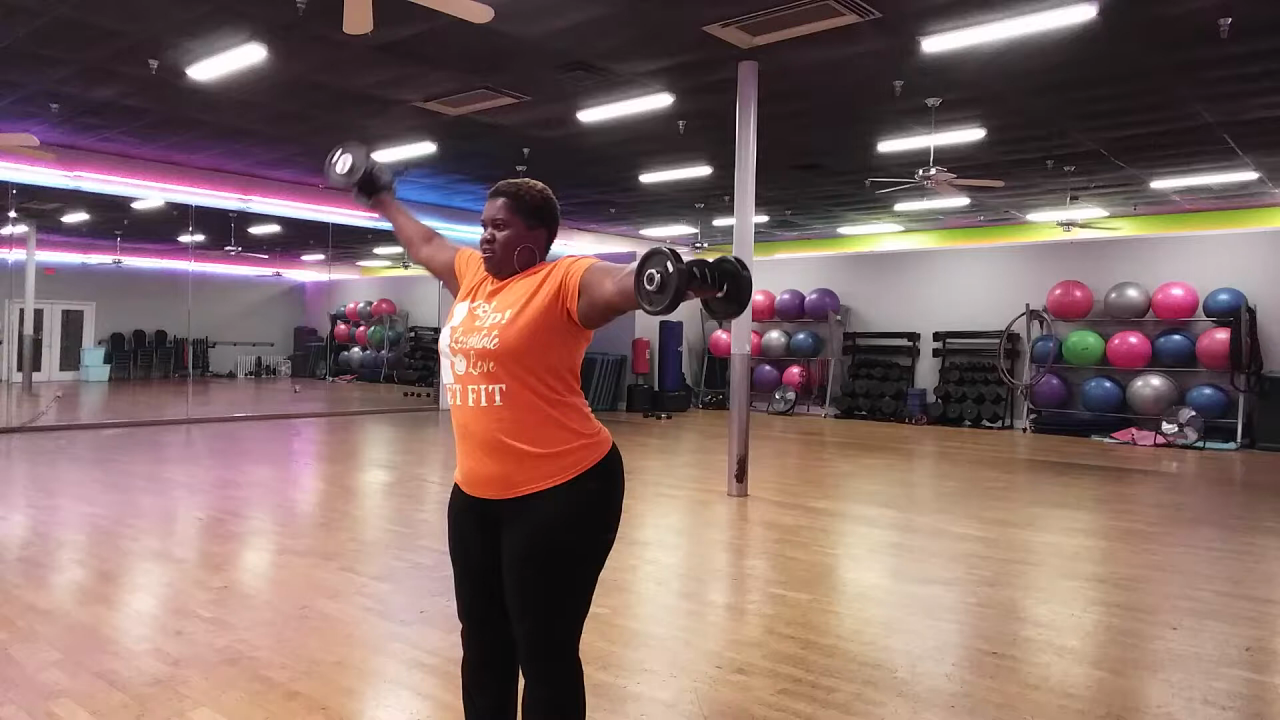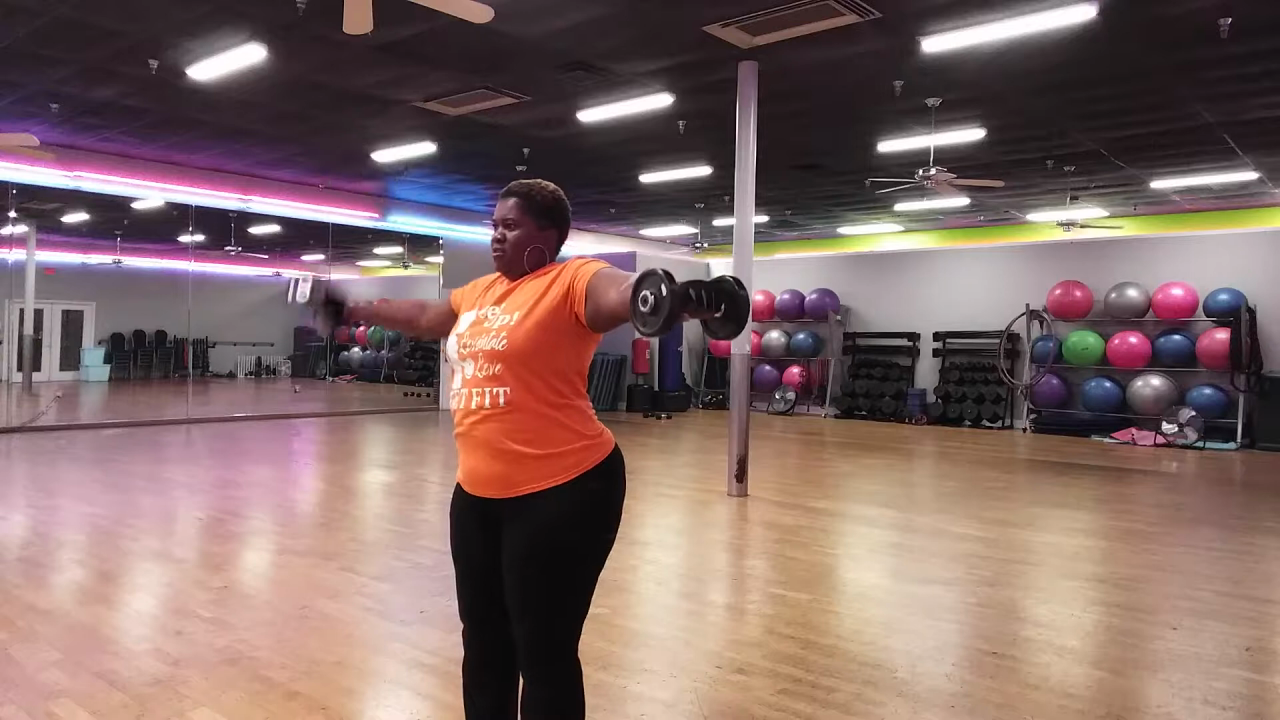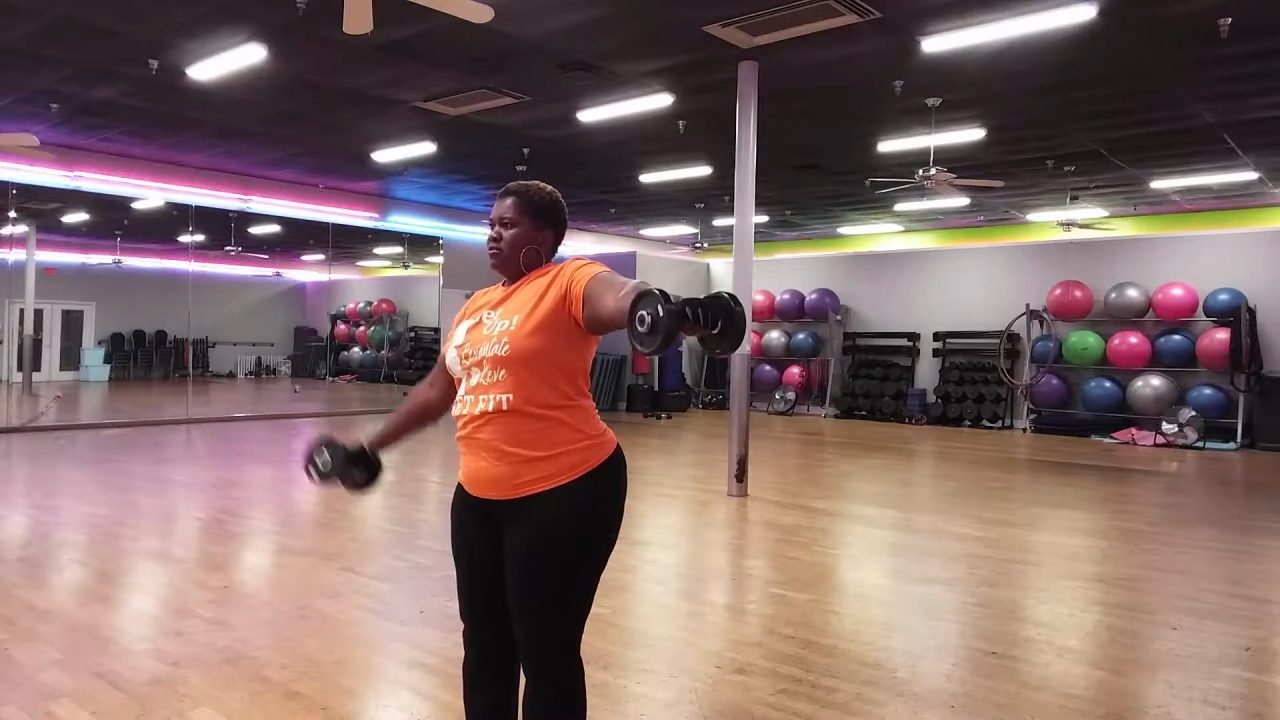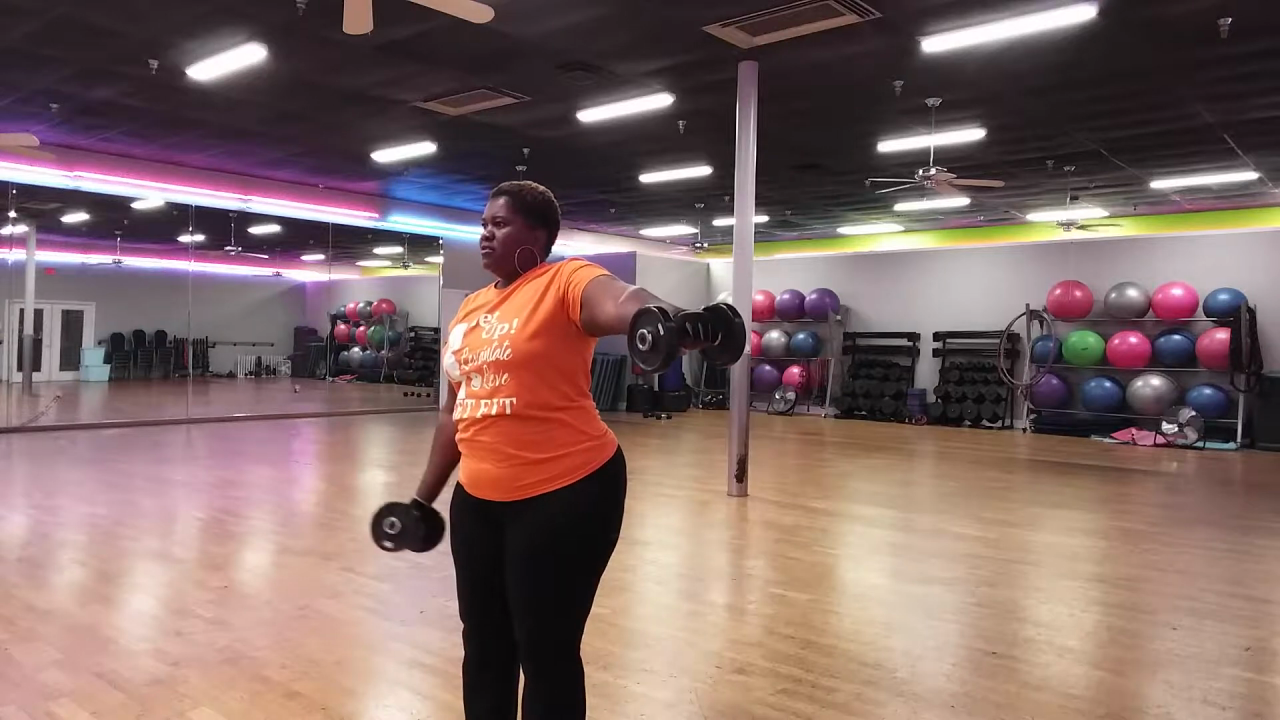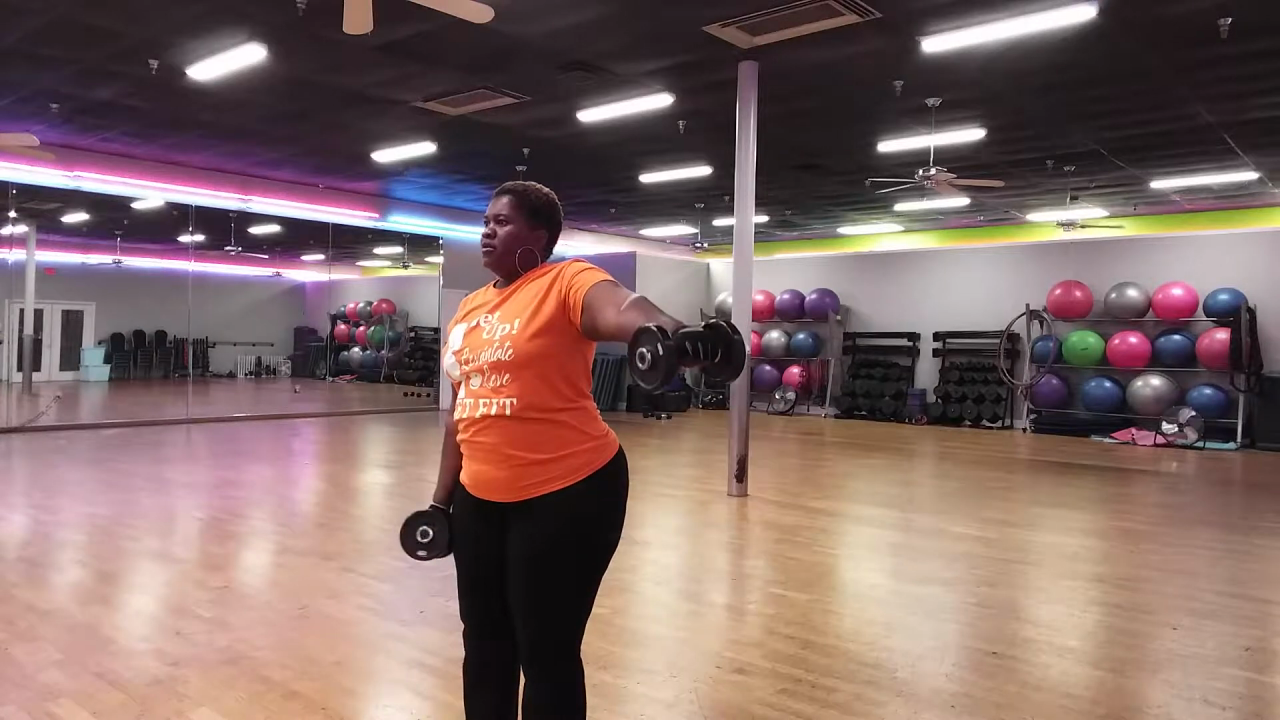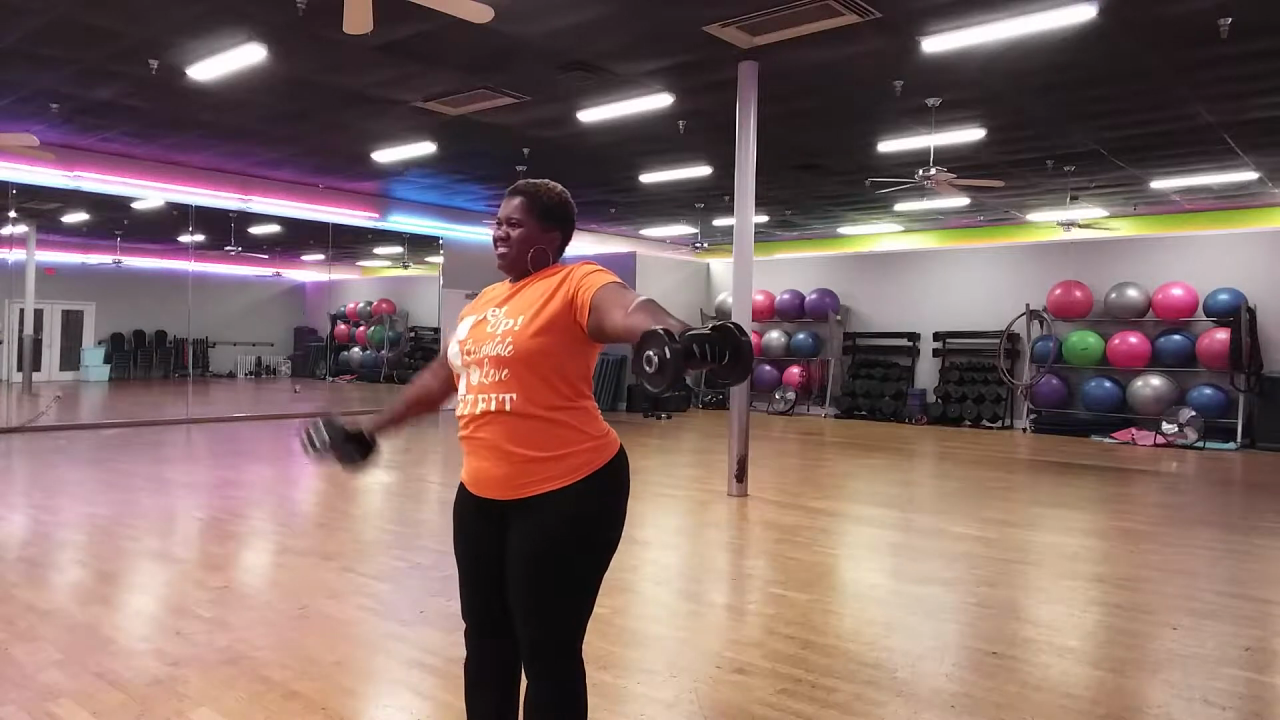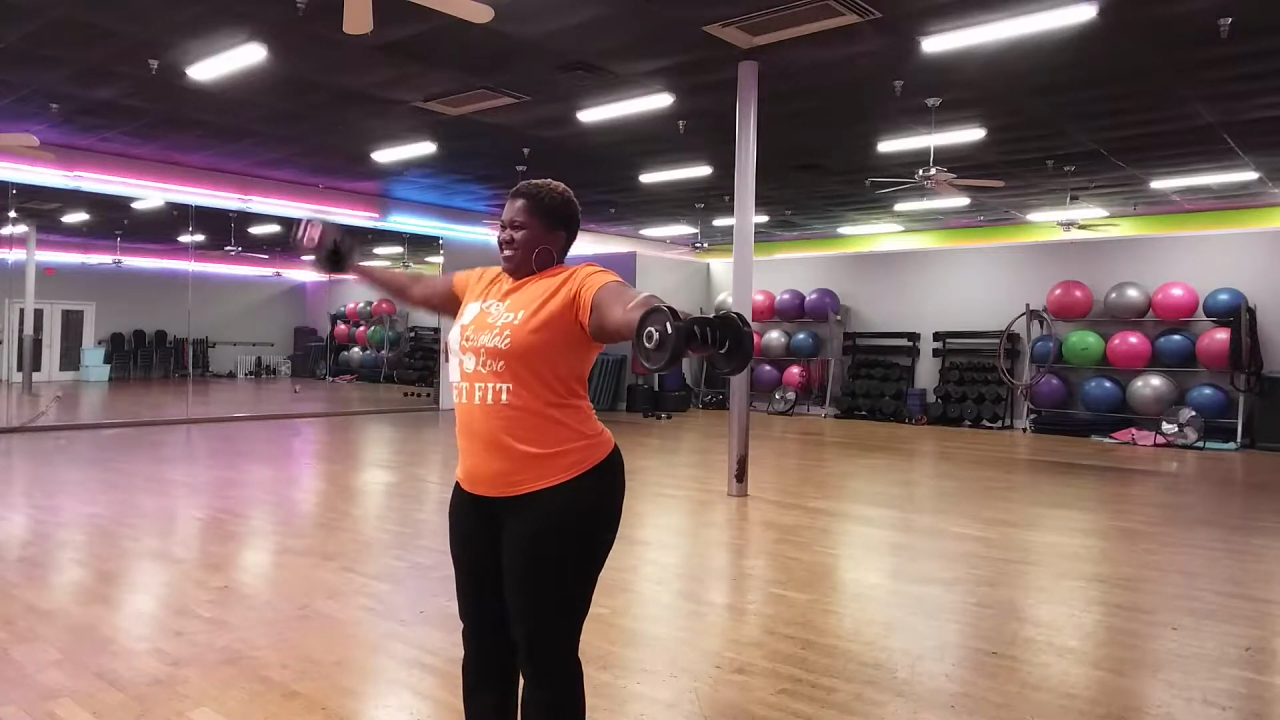
dt=0.3s
person 1, frame 1
left shoulder: (564, 279)
right shoulder: (474, 275)
left elbow: (625, 282)
right elbow: (426, 241)
right wrist: (381, 197)
left hip: (560, 492)
right hip: (476, 494)
left knee: (545, 653)
right knee: (483, 646)
person 1, frame 2
left shoulder: (572, 281)
right shoulder: (484, 291)
left elbow: (626, 292)
right elbow: (424, 316)
right wrist: (351, 309)
left hip: (560, 492)
right hip: (478, 494)
left knee: (543, 653)
right knee: (483, 645)
person 1, frame 3
left shoulder: (570, 281)
right shoulder: (476, 305)
left elbow: (623, 297)
right elbow: (438, 389)
right wrist: (373, 445)
left hip: (564, 493)
right hip: (480, 497)
left knee: (546, 652)
right knee: (484, 645)
person 1, frame 4
left shoulder: (565, 282)
right shoulder: (469, 309)
left elbow: (623, 302)
right elbow: (453, 413)
left wrist: (682, 324)
right wrist: (424, 497)
left hip: (566, 494)
right hip: (479, 498)
left knee: (547, 653)
right knee: (484, 647)
person 1, frame 5
left shoulder: (567, 284)
right shoulder: (467, 308)
left elbow: (623, 309)
right wrist: (442, 500)
left hip: (568, 495)
right hip: (484, 499)
left knee: (547, 653)
right knee: (485, 645)
person 1, frame 6
left shoulder: (576, 285)
right shoulder: (484, 302)
left elbow: (631, 312)
right elbow: (439, 379)
left wrist: (679, 337)
right wrist: (376, 426)
left hip: (566, 493)
right hip: (482, 496)
left knee: (547, 652)
right knee: (485, 643)
person 1, frame 7
left shoulder: (579, 286)
right shoulder: (483, 284)
left elbow: (632, 308)
right elbow: (415, 287)
right wrist: (348, 263)
left hip: (560, 491)
right hip: (477, 491)
left knee: (543, 651)
right knee: (483, 642)
